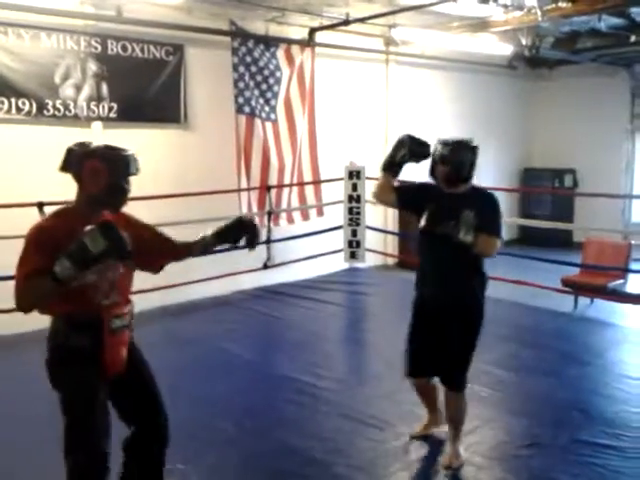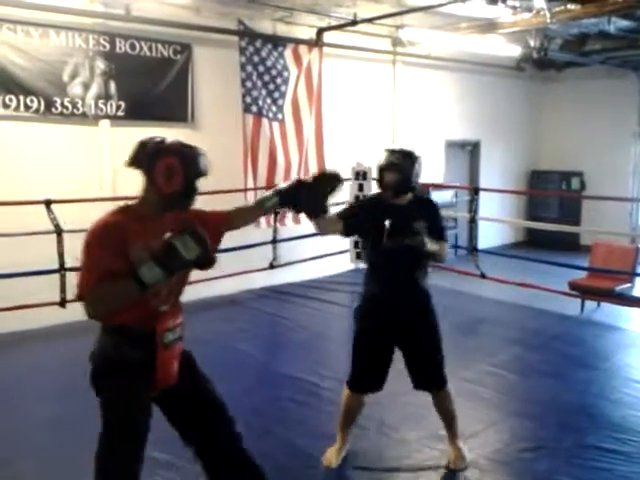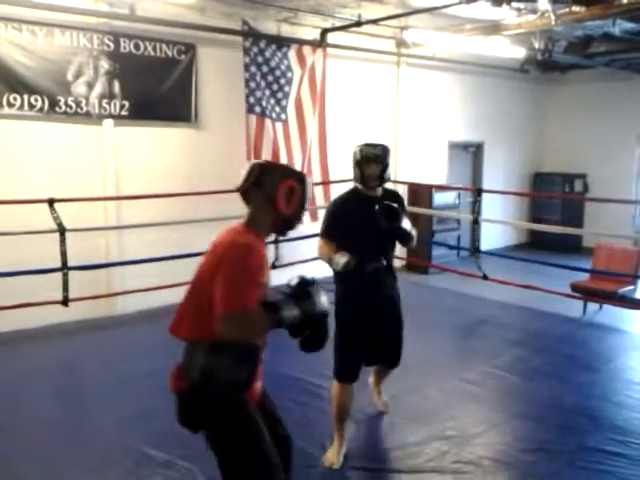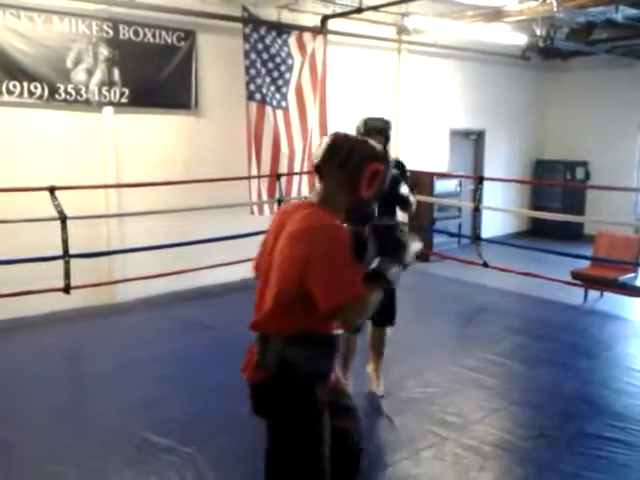
dt=0.4s
person 1, frame 1
left shoulder: (121, 224)
right shoulder: (48, 231)
left elbow: (173, 251)
right elbow: (25, 300)
left wrist: (221, 236)
right wrist: (72, 264)
left hip: (119, 344)
right hip: (77, 350)
left knee: (153, 426)
right knee: (90, 445)
person 1, frame 2
left shoulder: (178, 220)
right shoulder: (110, 231)
left elbow: (231, 219)
right elbow: (97, 306)
left wrist: (285, 196)
right wrist: (155, 267)
left hip: (169, 353)
right hip: (125, 361)
left knee: (219, 433)
person 1, frame 3
left shoulder: (238, 240)
right shoulder: (244, 248)
right elbow: (232, 327)
left wrist: (285, 306)
right wrist: (290, 310)
left hip: (231, 377)
right hip: (217, 385)
left knee: (279, 449)
person 1, frame 4
left shoulder: (290, 213)
right shoulder: (326, 232)
left elbow: (262, 270)
right elbow: (351, 316)
right wrist: (390, 264)
left hip: (290, 362)
right hip: (293, 375)
left knee: (344, 428)
person 2, frame 1
left shoulder: (483, 201)
right shoulder: (425, 193)
left elbow: (491, 247)
right elbow: (381, 195)
left wrist: (457, 231)
right wrist: (395, 161)
left hip: (464, 302)
right hip: (427, 297)
left knee: (453, 378)
right knee: (418, 369)
left ankle: (454, 442)
right ankle: (434, 417)
person 2, frame 2
left shoulder: (426, 208)
right shoulder: (368, 207)
left elbow: (442, 252)
right elbow: (329, 226)
left wrist: (418, 241)
right wrist: (319, 213)
left hip: (416, 305)
right hip: (376, 305)
left knee: (435, 380)
right knee: (361, 382)
left ankle: (455, 443)
right ankle: (341, 441)
person 2, frame 3
left shoulder: (393, 199)
right shoulder: (342, 205)
left elbow: (410, 241)
right elbow: (325, 249)
left wrist: (400, 224)
right wrist: (347, 263)
left hip: (386, 291)
right hip: (352, 296)
left knee: (389, 356)
right knee: (345, 372)
left ankle: (376, 386)
right ankle: (339, 440)
person 2, frame 4
left shoulder: (395, 169)
left elbow: (410, 208)
left wrist: (399, 188)
right wrist: (355, 208)
left knee: (382, 320)
left ankle: (375, 368)
right ankle: (343, 375)
